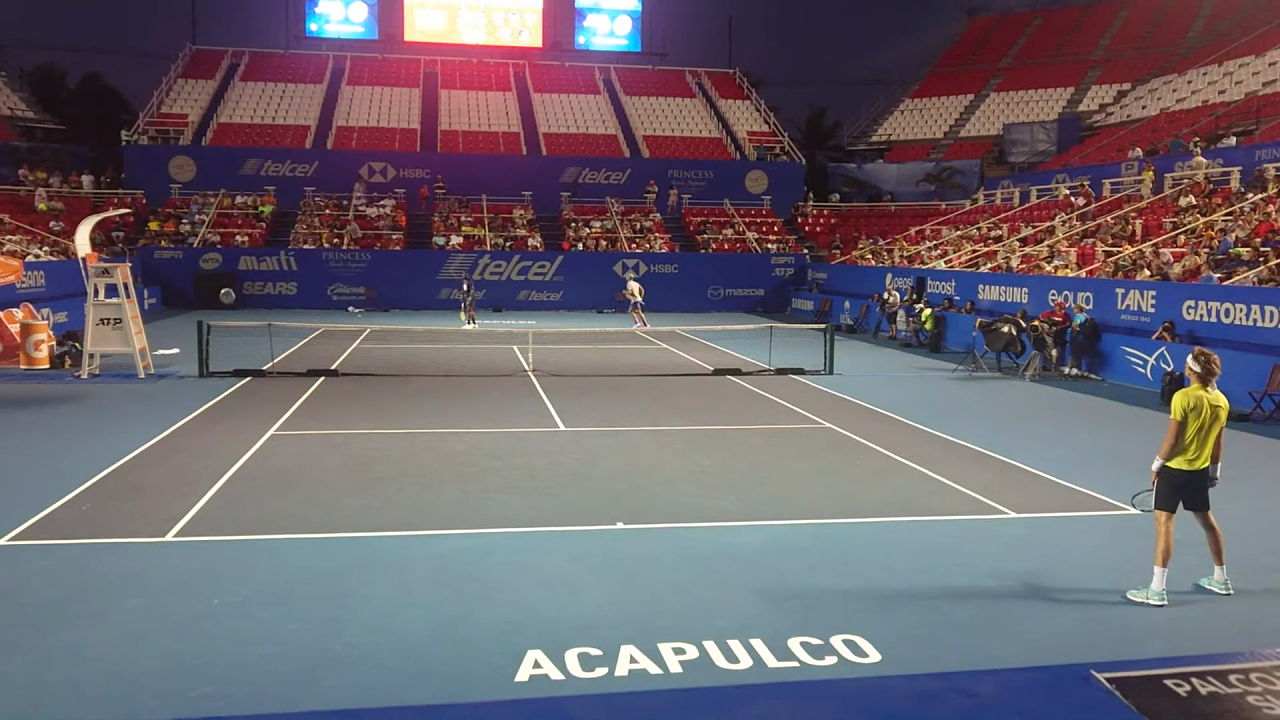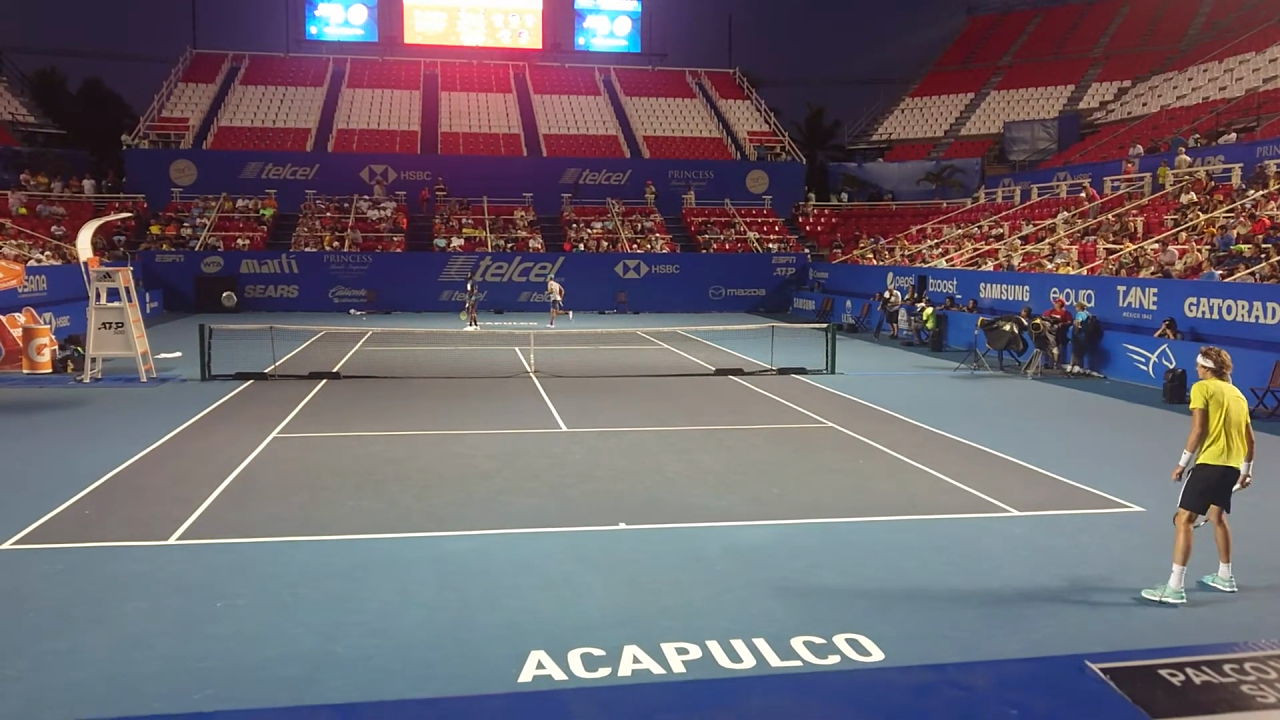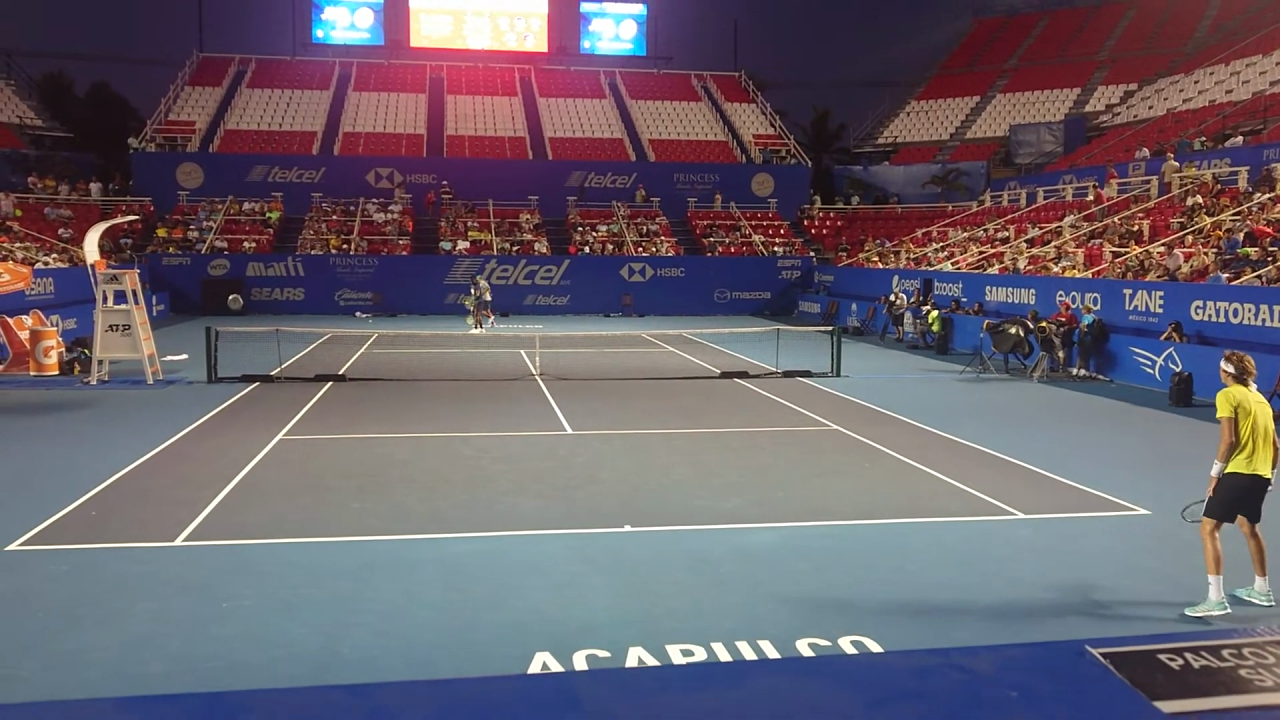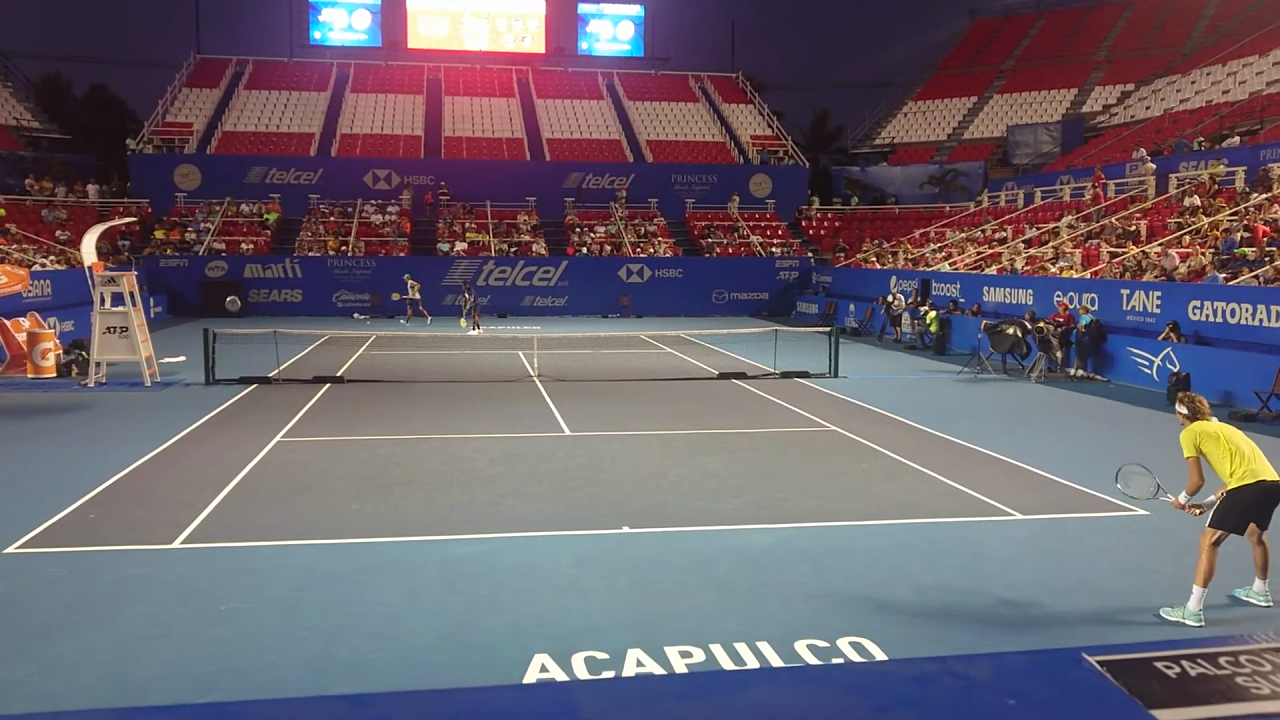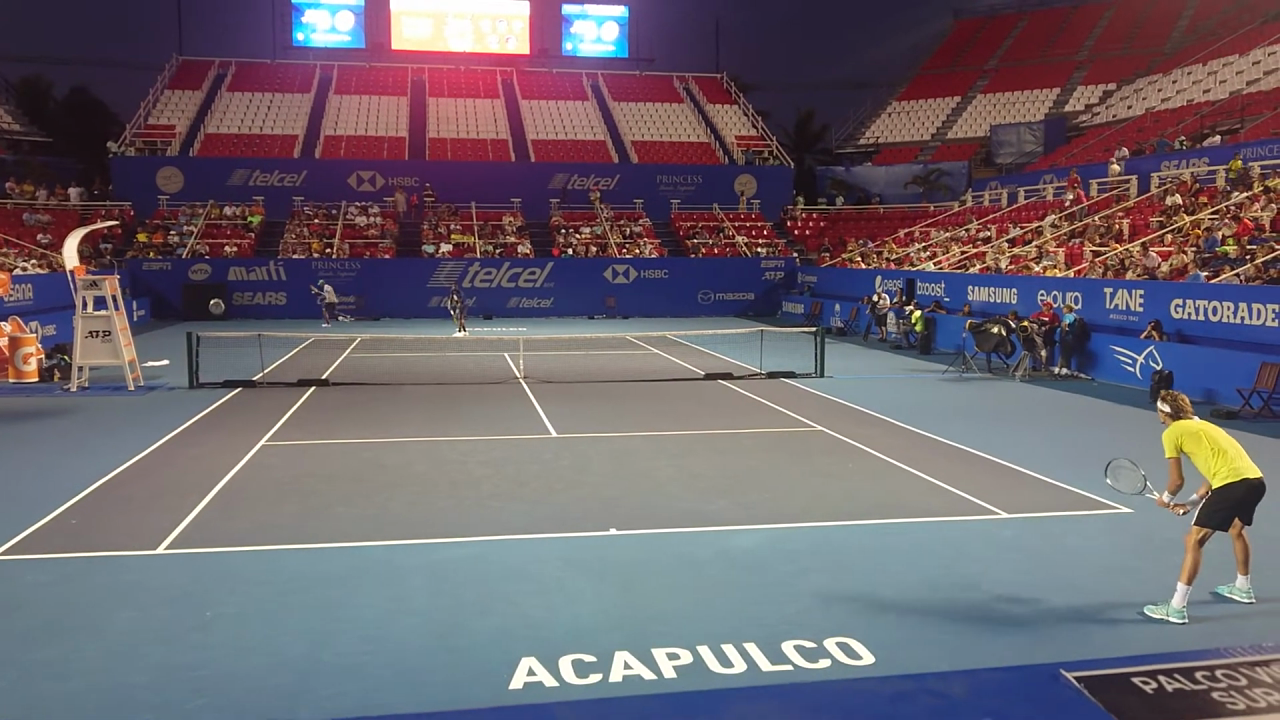
dt=1s
person 1, frame 1
left shoulder: (1184, 397)
right shoulder: (1222, 401)
left elbow: (1172, 439)
right elbow: (1217, 442)
left wrist: (1155, 466)
right wrist: (1214, 472)
left hip: (1174, 468)
right hip: (1200, 471)
left knee: (1164, 523)
right knee: (1207, 521)
left ankle: (1157, 589)
right ankle: (1221, 579)
person 1, frame 2
left shoulder: (1202, 388)
right shoulder: (1237, 394)
left elbow: (1198, 430)
right elbow: (1250, 438)
left wrist: (1183, 462)
right wrist: (1247, 470)
left hip: (1210, 464)
right hip: (1233, 466)
left knee: (1184, 520)
right knee: (1217, 517)
left ankle: (1174, 587)
right ankle: (1225, 576)
person 1, frame 3
left shoulder: (1227, 395)
left elbow: (1228, 439)
left wrist: (1215, 473)
left hip: (1237, 473)
left knee: (1208, 529)
right knee: (1249, 529)
left ankle: (1216, 599)
person 1, frame 4
left shoulder: (1189, 433)
right shoulder: (1223, 428)
left elbow: (1197, 480)
left wrist: (1182, 500)
right wrist: (1205, 505)
left hip: (1248, 486)
left knee: (1209, 542)
right knee: (1256, 534)
left ankle: (1193, 610)
right ankle: (1260, 591)
person 1, frame 5
left shoulder: (1171, 433)
right shoulder: (1204, 426)
left elbow: (1177, 480)
left wrist: (1166, 499)
right wrist: (1189, 503)
left hip: (1232, 485)
right hip: (1255, 481)
left knee: (1194, 541)
right knee: (1236, 529)
left ankle: (1177, 608)
right ankle: (1243, 588)
